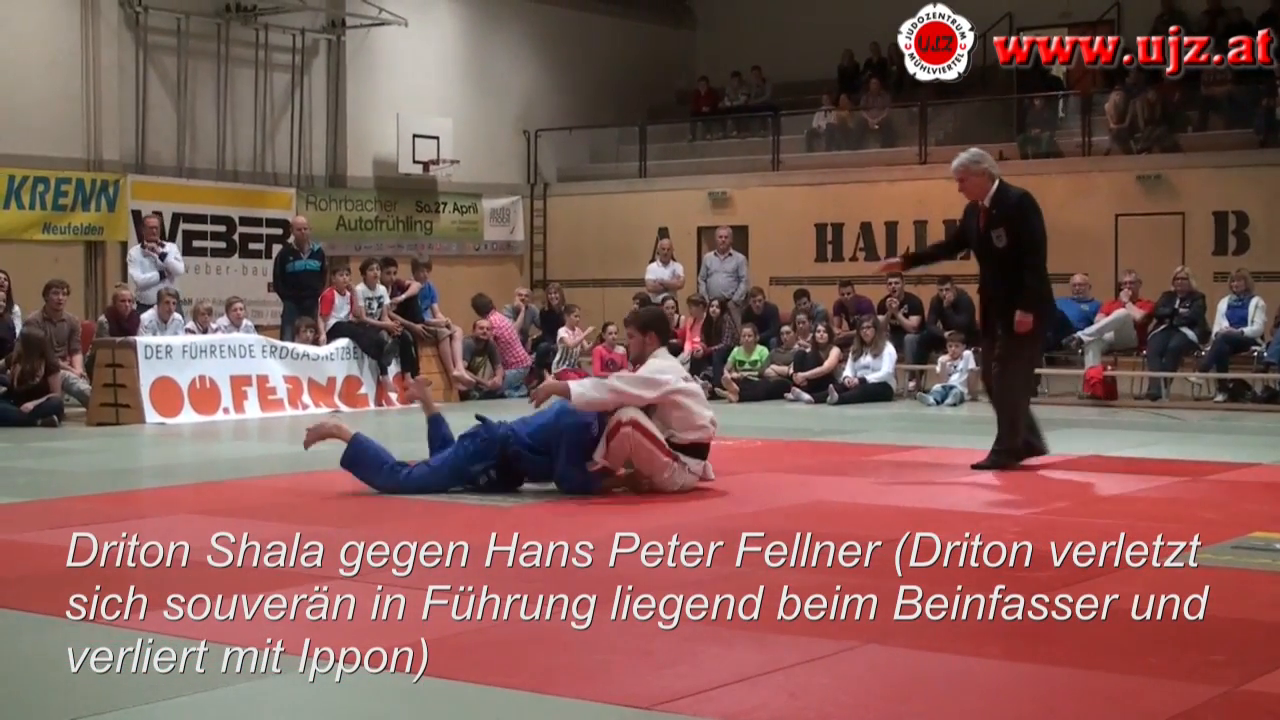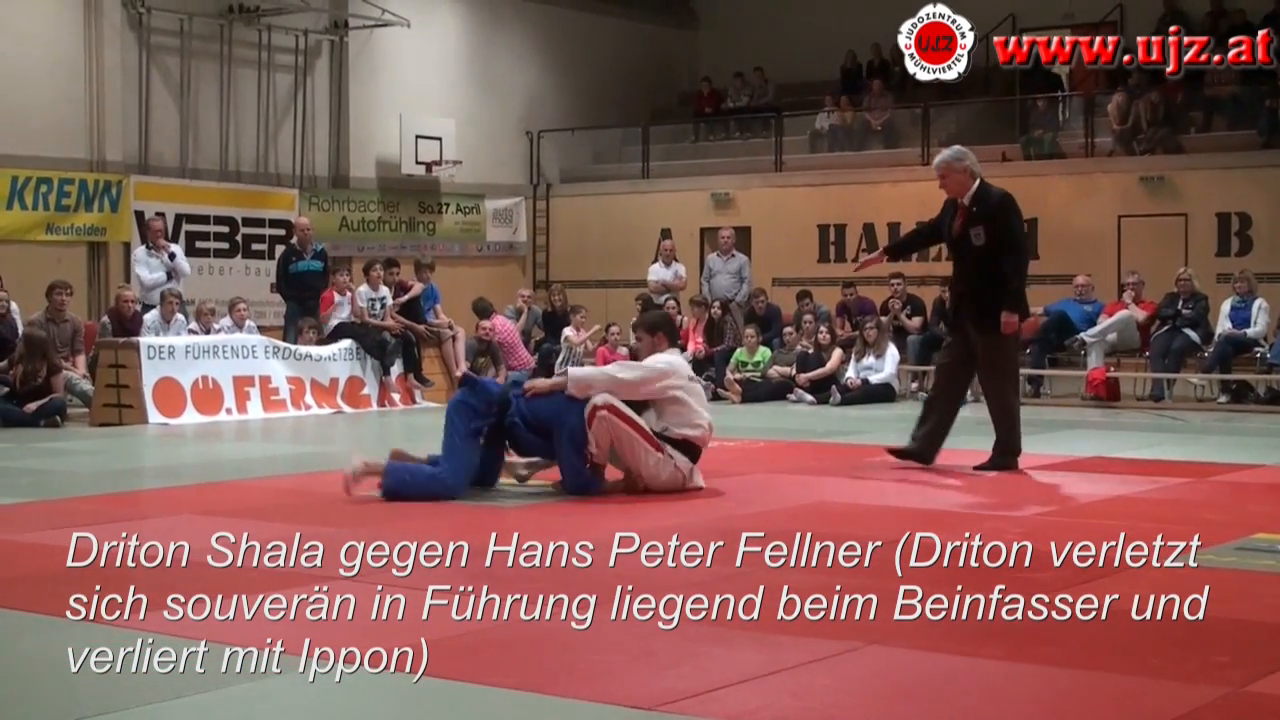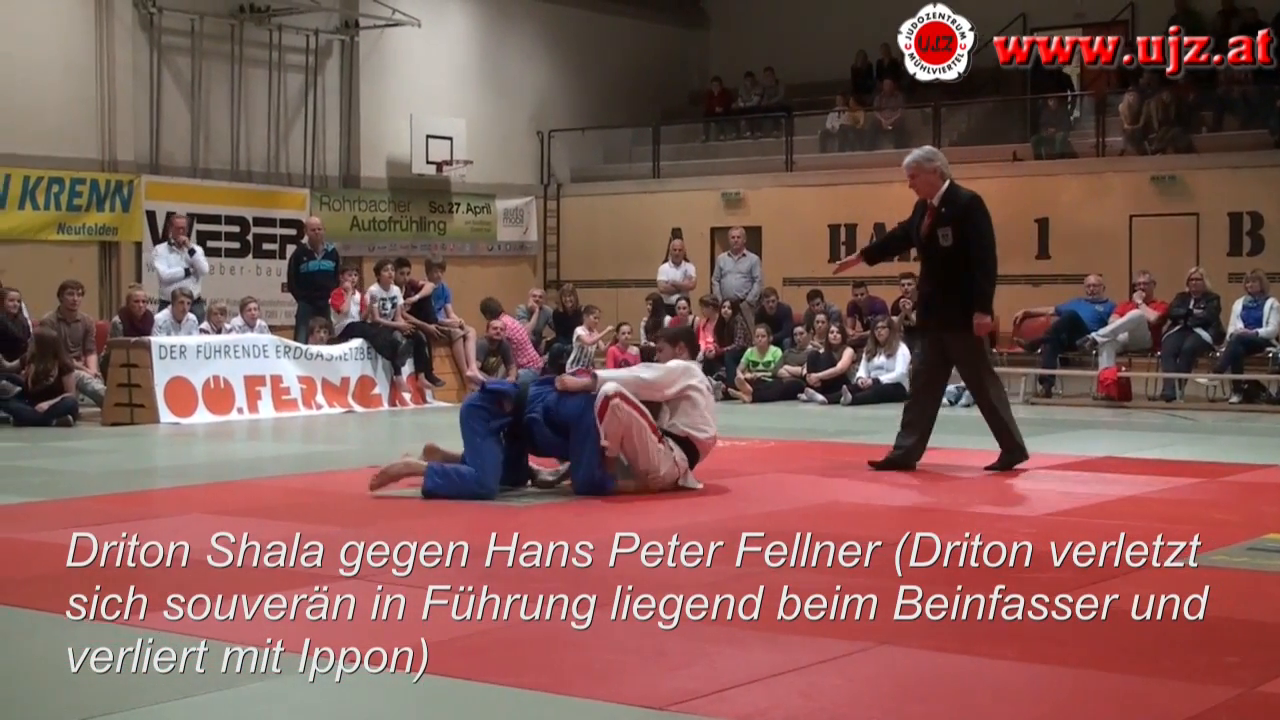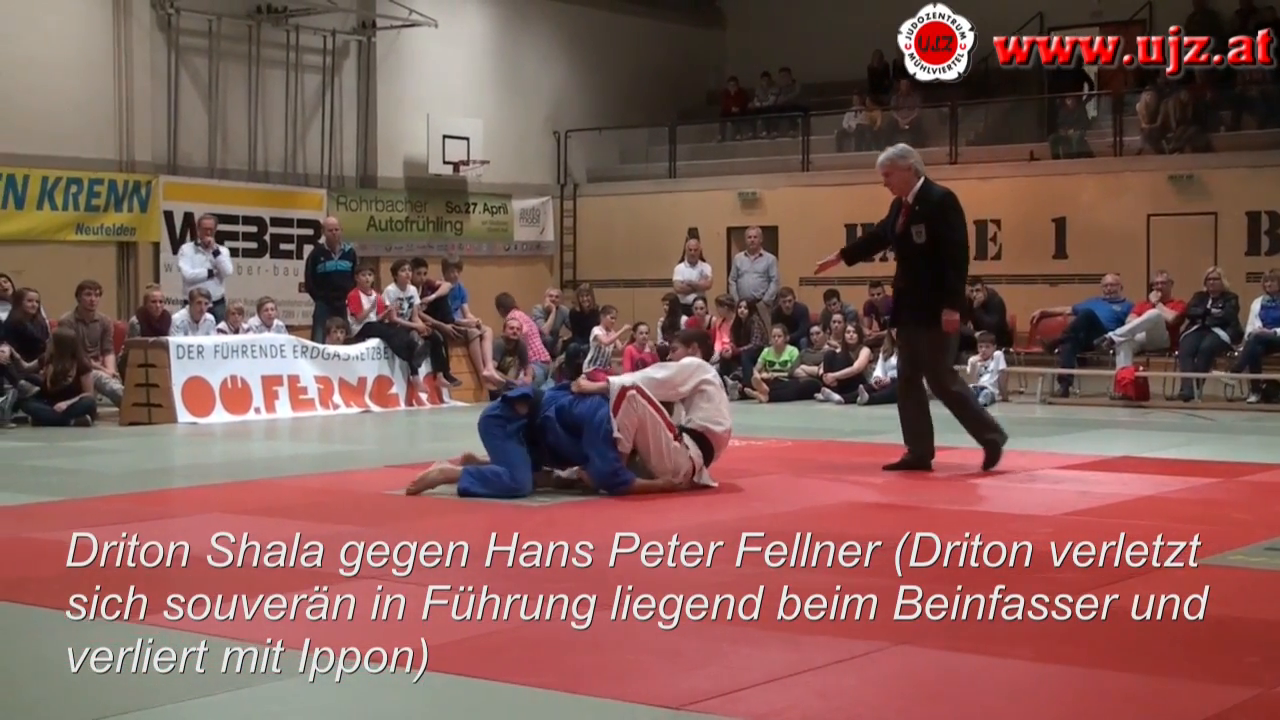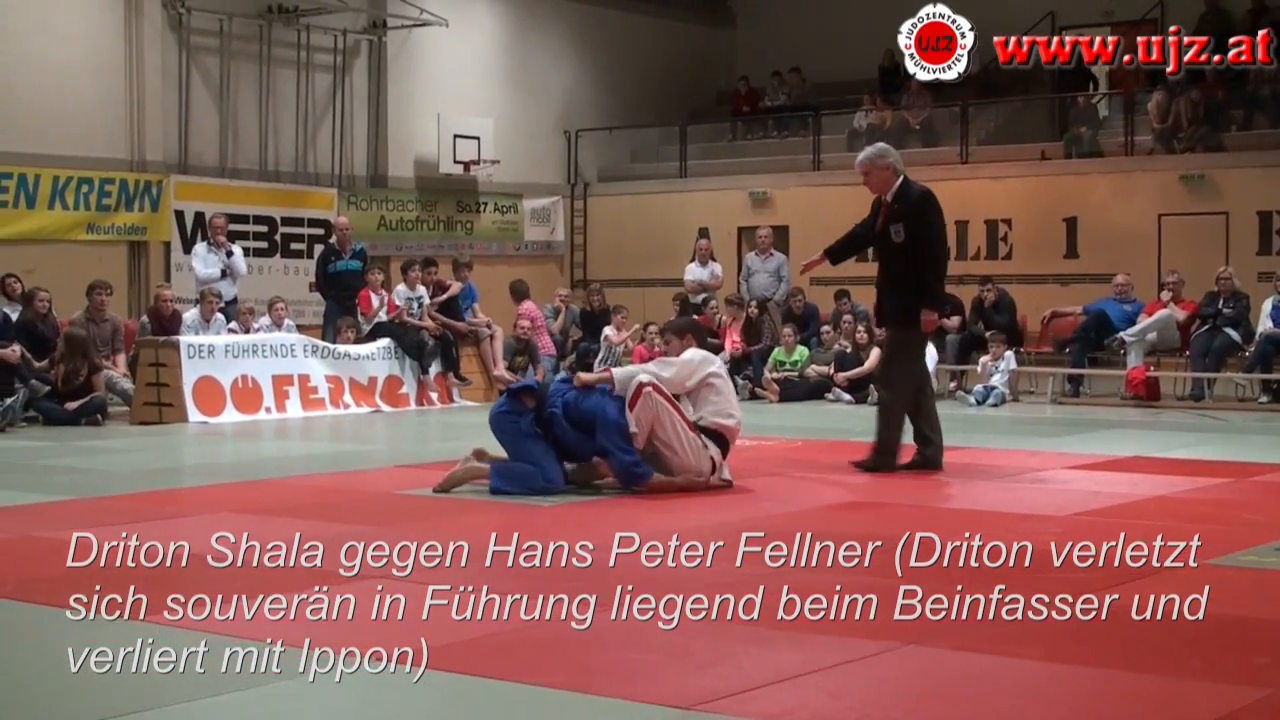
dt=0.3s
person 1, frame 1
left shoulder: (1019, 202)
right shoulder: (975, 210)
left elbow: (1035, 258)
right elbow: (950, 246)
left wrist: (1026, 306)
right wrist: (905, 262)
left hip: (1026, 309)
right hip: (996, 310)
left knee: (1009, 379)
right knee: (993, 377)
left ankle: (1006, 452)
right ankle: (1027, 442)
person 1, frame 2
left shoulder: (999, 202)
right shoulder: (953, 207)
left elbow: (1017, 258)
right elbow: (926, 234)
left wrist: (1011, 308)
right wrist: (884, 253)
left hip: (995, 310)
right hip: (965, 309)
left knee: (998, 383)
right knee: (947, 377)
left ankle: (1007, 454)
right ankle: (922, 446)
person 1, frame 3
left shoulder: (967, 203)
right shoulder: (923, 208)
left elbow: (985, 260)
right elbow: (900, 237)
left wrist: (982, 309)
right wrist: (861, 256)
left hip: (960, 312)
right hip: (933, 312)
left knee: (981, 382)
right knee: (923, 383)
left ankle: (1013, 449)
right ankle: (905, 453)
person 1, frame 4
left shoulder: (941, 200)
right shoulder: (900, 206)
left elbow: (956, 256)
right elbow: (878, 236)
left wrist: (951, 306)
right wrist: (840, 256)
left hip: (936, 308)
right hip: (908, 306)
left knee: (941, 378)
right knee: (908, 382)
left ankle: (991, 436)
right ankle: (918, 453)
person 1, frame 5
left shoulder: (920, 198)
right shoulder: (881, 205)
left elbow: (935, 255)
right elbow: (862, 234)
left wrist: (930, 305)
right wrist: (823, 257)
left hip: (915, 307)
right hip: (895, 304)
left knee: (893, 377)
right knee: (913, 379)
left ankle: (884, 455)
right ankle: (929, 452)
person 2, frame 1
left shoulder: (581, 414)
right shoulder: (581, 424)
right elbow: (570, 481)
right wrist: (606, 481)
left hip: (503, 456)
right hip: (491, 452)
right knee: (396, 480)
left ankle: (426, 397)
right ankle: (340, 432)
person 2, frame 2
left shoulder: (586, 407)
right shoulder: (575, 417)
right elbow: (577, 483)
right wrist: (609, 481)
left hip: (489, 406)
right hip: (476, 408)
left knee: (483, 478)
right knee: (451, 484)
left ankle: (407, 461)
right ankle: (374, 469)
person 2, frame 3
right shoulder: (592, 415)
right elbow: (587, 483)
left hip: (507, 408)
right hip: (490, 411)
left knee: (515, 477)
right knee: (484, 485)
left ankle: (440, 456)
right ankle: (413, 467)
person 2, frame 4
right shoulder: (604, 418)
right elbow: (610, 479)
right wrist: (661, 484)
left hip: (521, 416)
right hip: (506, 420)
right knee: (518, 485)
left ankle: (473, 464)
right ankle: (445, 472)
person 2, frame 5
left shoulder: (620, 406)
right shoulder: (613, 414)
right elbow: (632, 475)
right wrist: (678, 482)
left hip: (528, 410)
right hip: (513, 413)
right knee: (550, 482)
left ankle: (485, 459)
right ankle: (477, 470)
